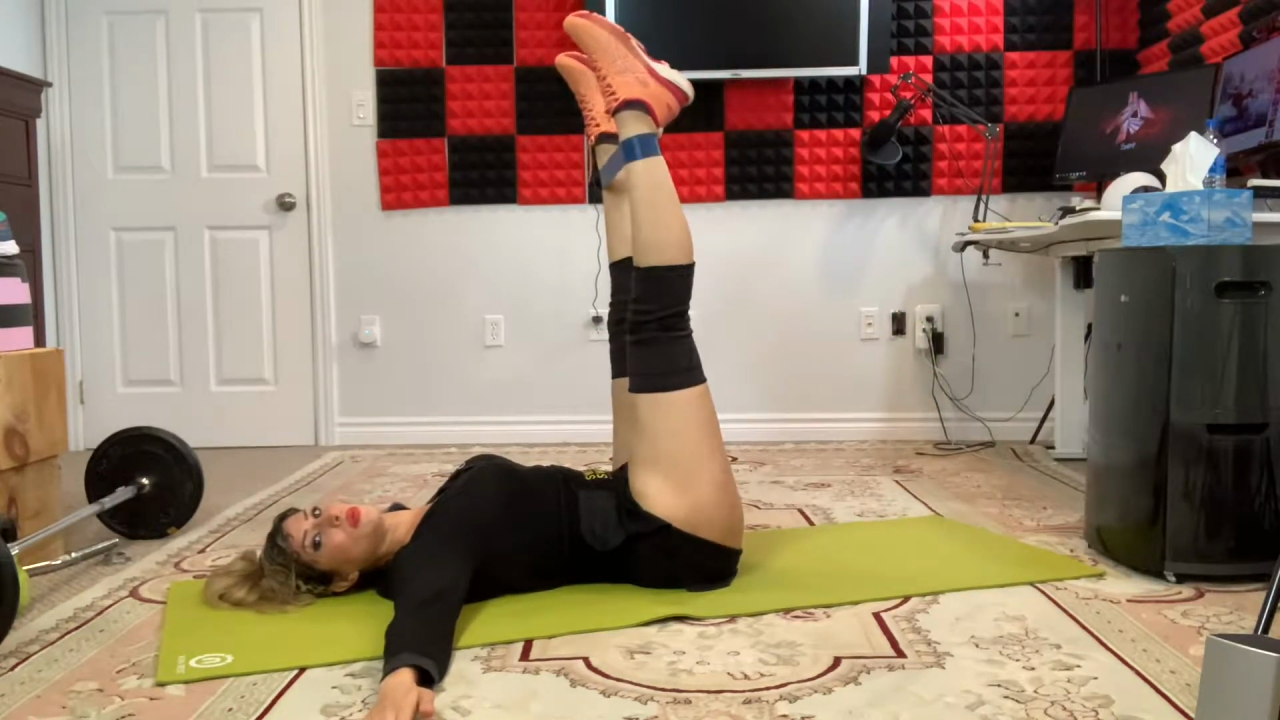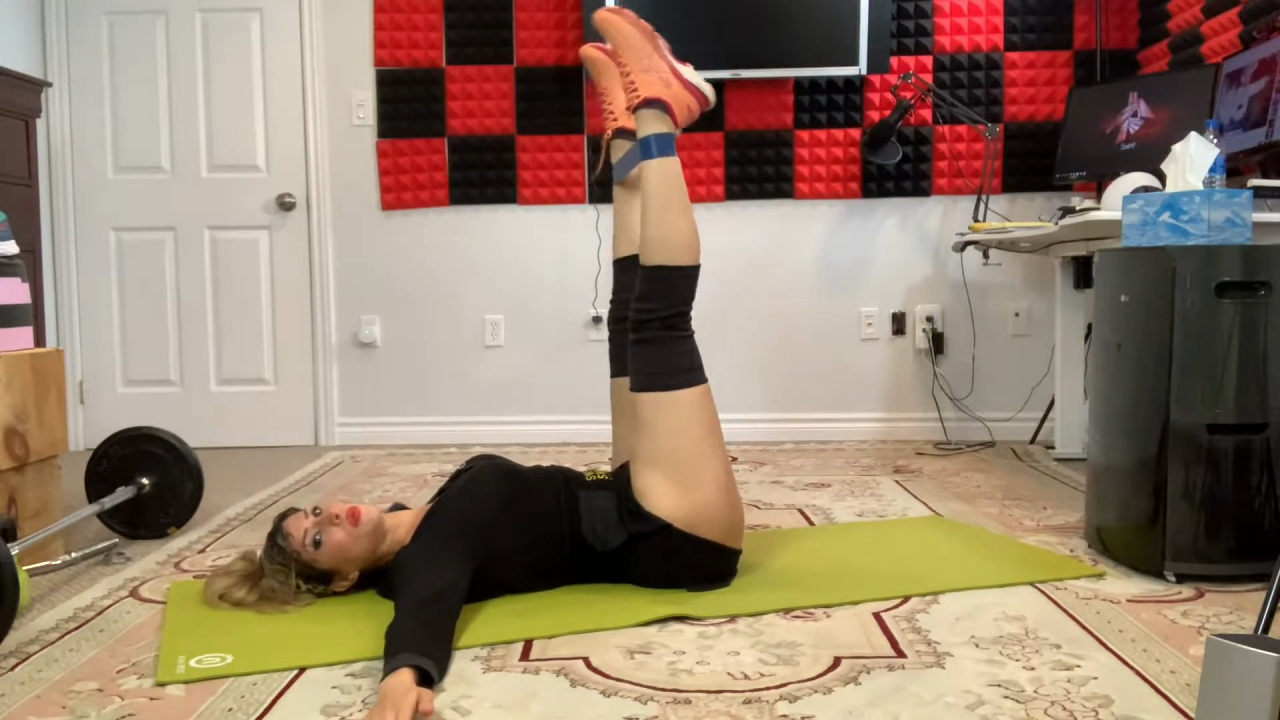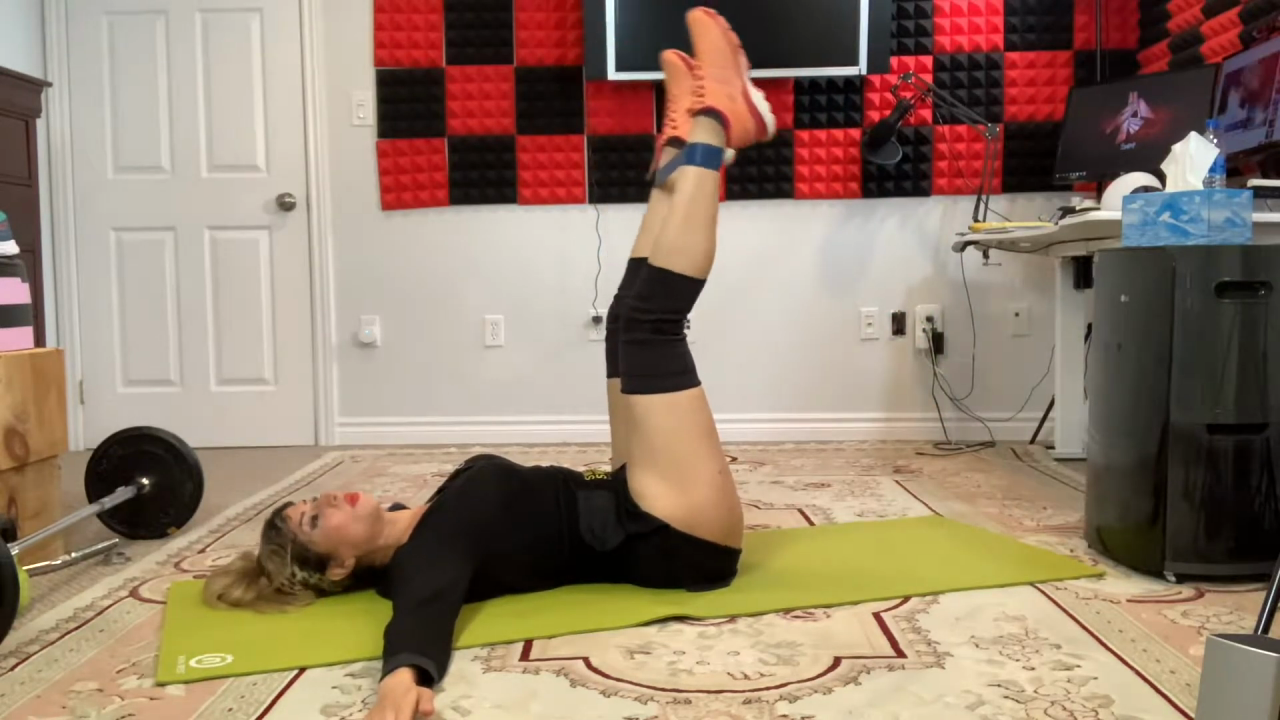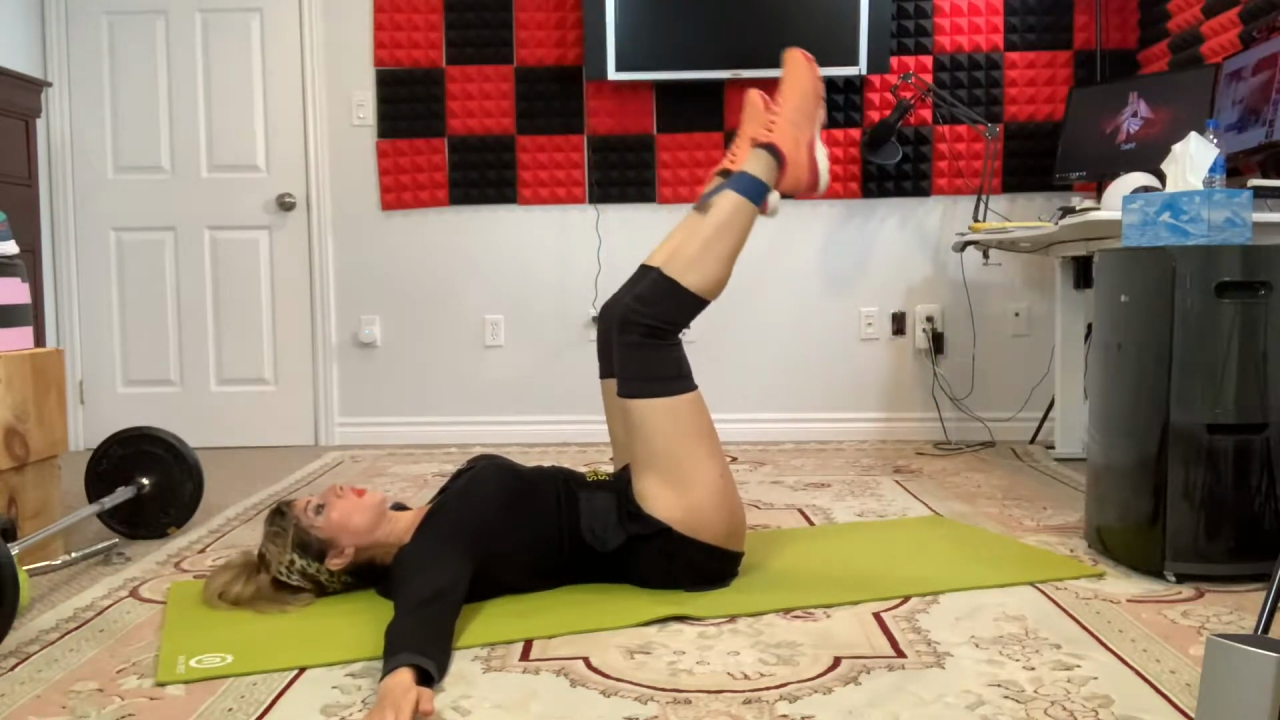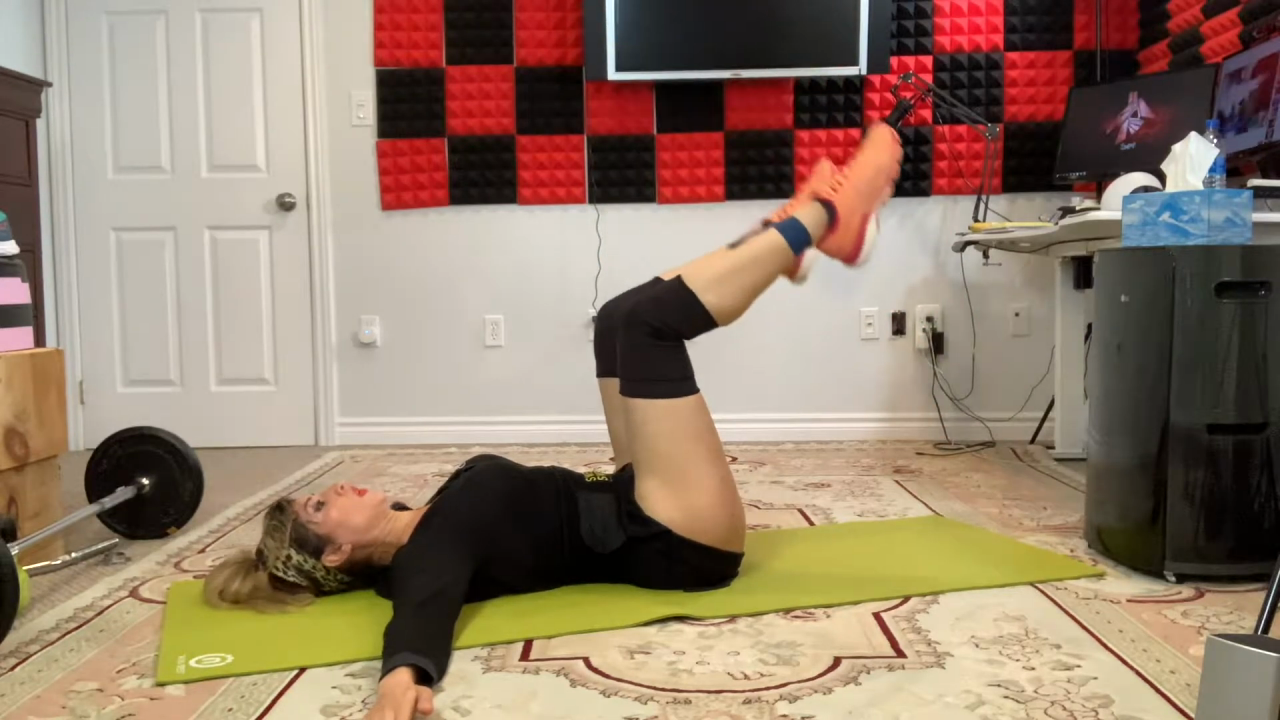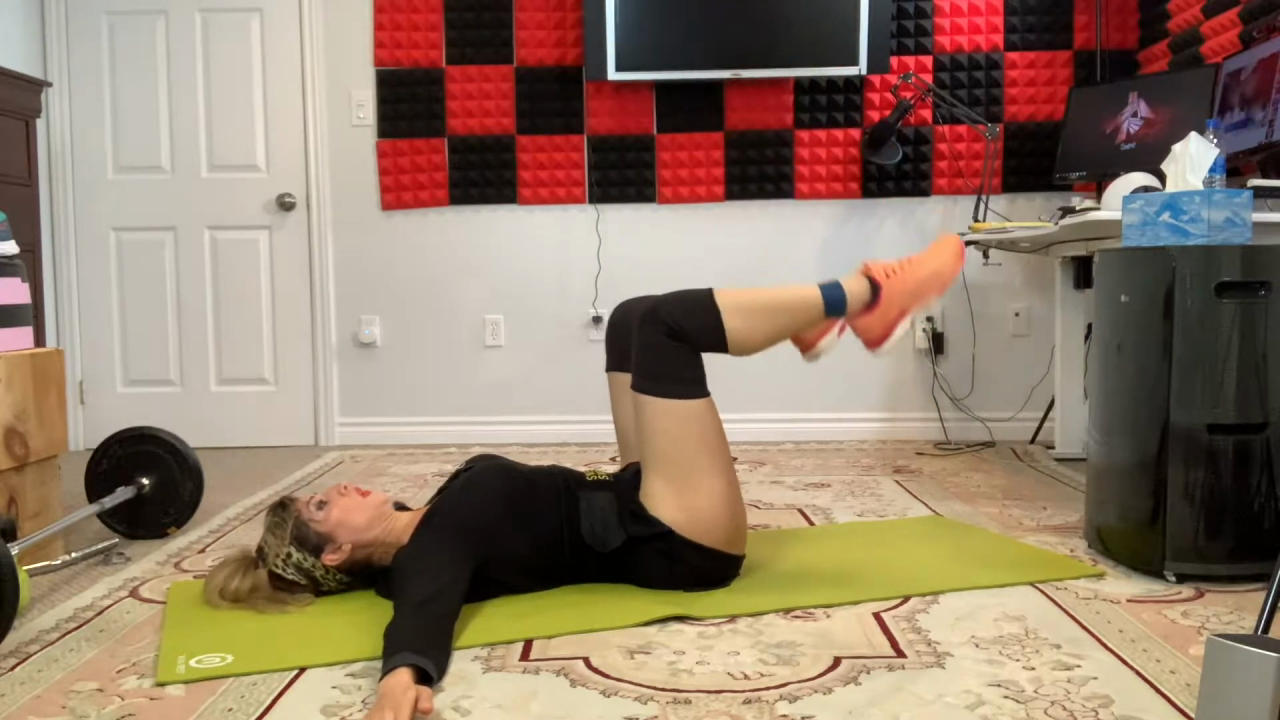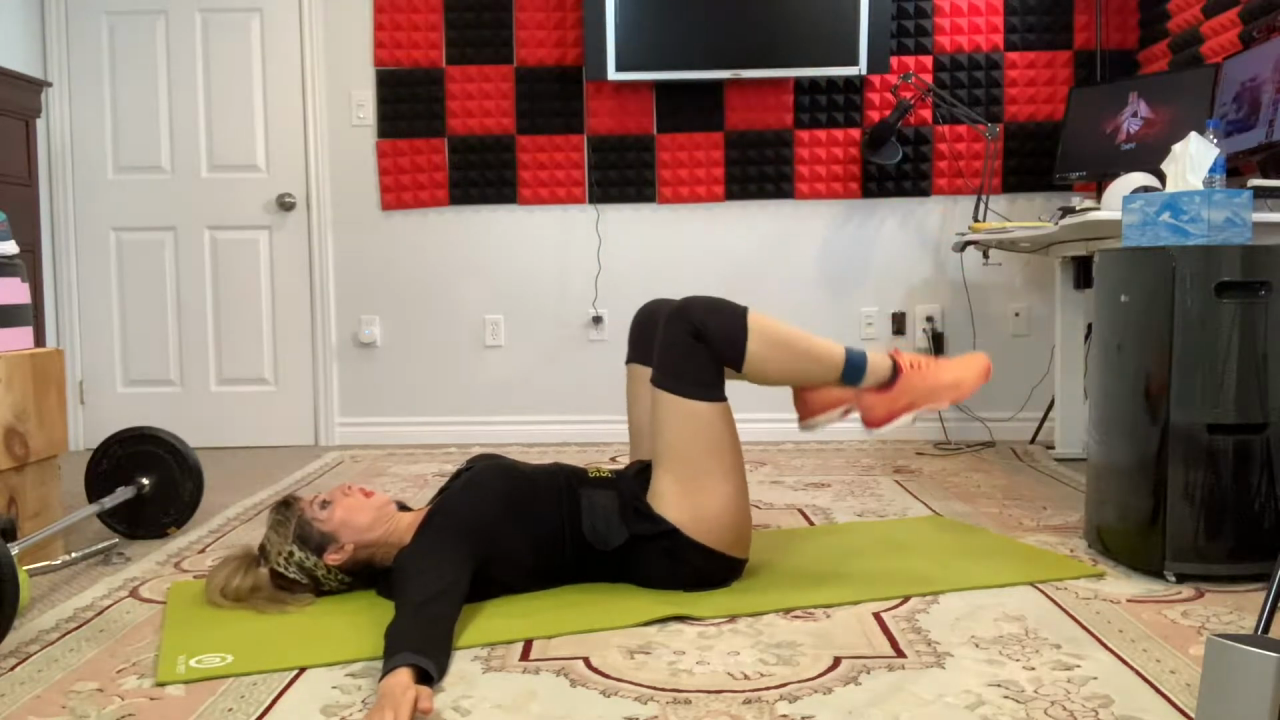
dt=0.2s
person 1, frame 1
left shoulder: (420, 525)
right shoulder: (418, 563)
right elbow: (425, 610)
left hip: (630, 514)
right hip: (679, 542)
right knee: (655, 319)
left ankle: (615, 135)
right ankle: (633, 118)
person 1, frame 2
left shoulder: (418, 525)
right shoulder: (419, 564)
right elbow: (426, 611)
left hip: (629, 513)
right hip: (678, 544)
right knee: (654, 318)
left ankle: (635, 130)
right ankle: (656, 115)
person 1, frame 3
left shoulder: (418, 528)
right shoulder: (418, 561)
right elbow: (424, 610)
left hip: (631, 519)
right hip: (679, 543)
right knee: (643, 320)
right ankle: (712, 125)
person 1, frame 4
left shoulder: (415, 528)
right shoulder: (419, 559)
right elbow: (425, 610)
left hip: (642, 528)
right hip: (681, 543)
left knee: (631, 322)
right knee: (631, 321)
left ankle: (748, 175)
right ankle: (770, 164)
person 1, frame 5
left shoulder: (411, 531)
right shoulder: (417, 558)
right elbow: (426, 610)
left hip: (649, 532)
right hip: (679, 545)
left knee: (626, 325)
right knee: (638, 322)
left ankle: (794, 231)
right ankle: (824, 218)
person 1, frame 6
left shoulder: (418, 531)
right shoulder: (419, 563)
right elbow: (425, 614)
left hip: (635, 513)
right hip: (680, 541)
left knee: (638, 322)
right knee: (659, 324)
left ankle: (810, 315)
right ankle: (865, 298)
person 1, frame 7
left shoulder: (422, 531)
right shoulder: (422, 562)
right elbow: (425, 613)
left hip: (639, 503)
right hip: (679, 543)
left knee: (660, 320)
right knee: (692, 323)
left ankle: (830, 385)
right ankle: (883, 380)
